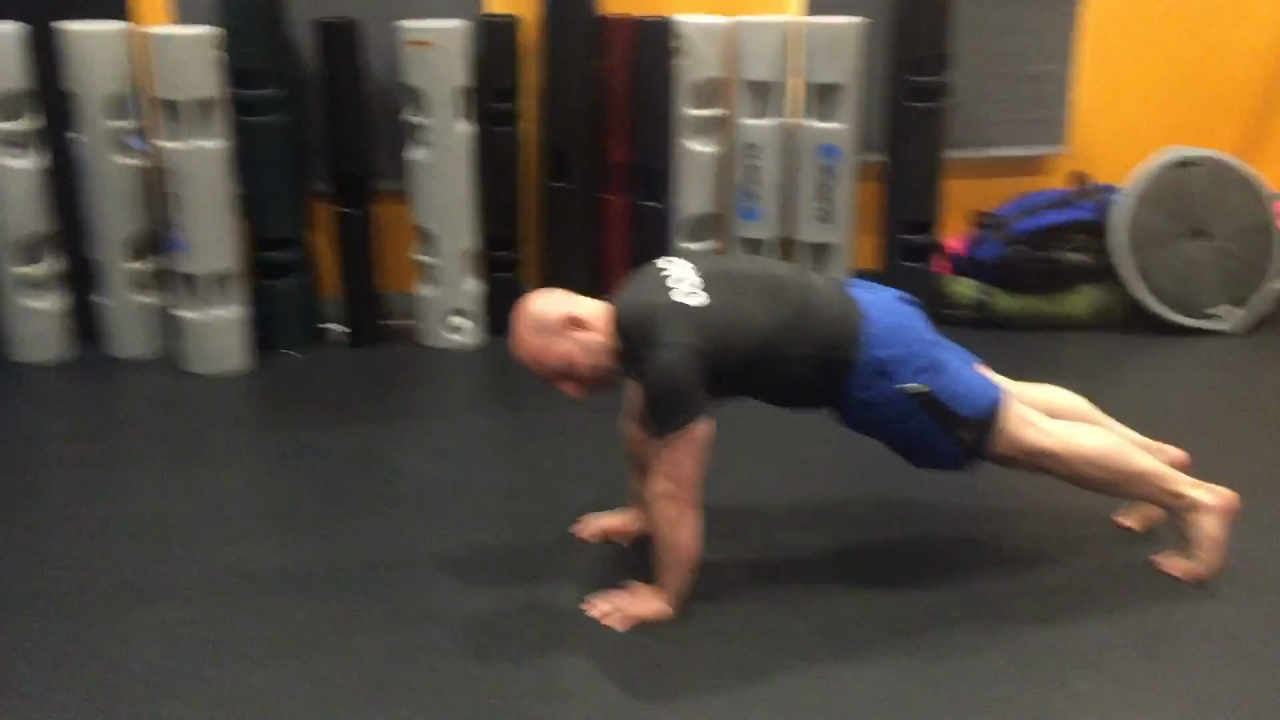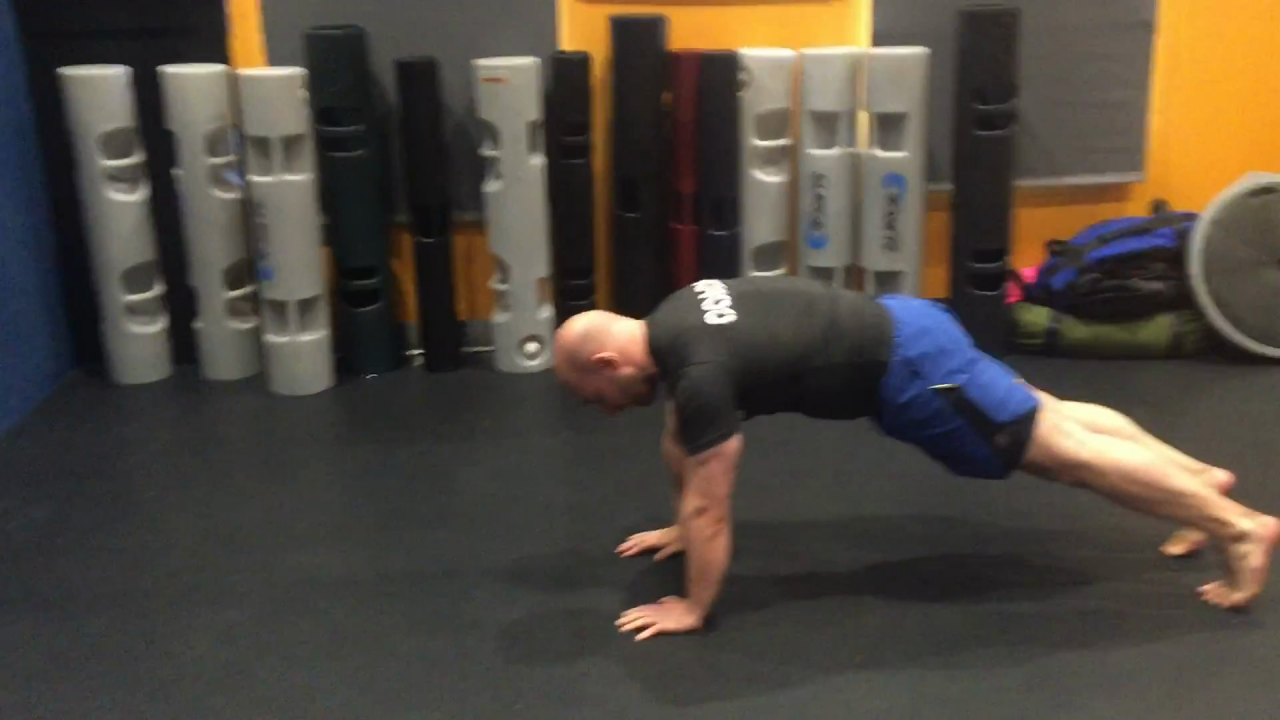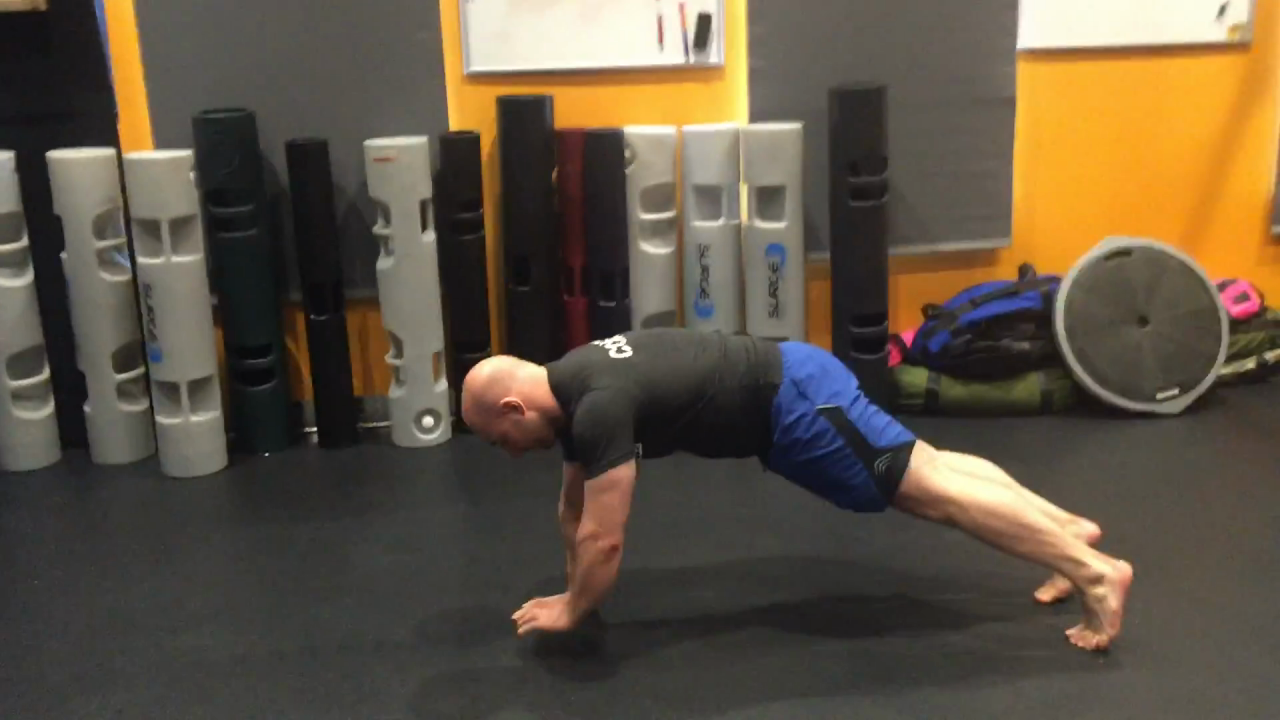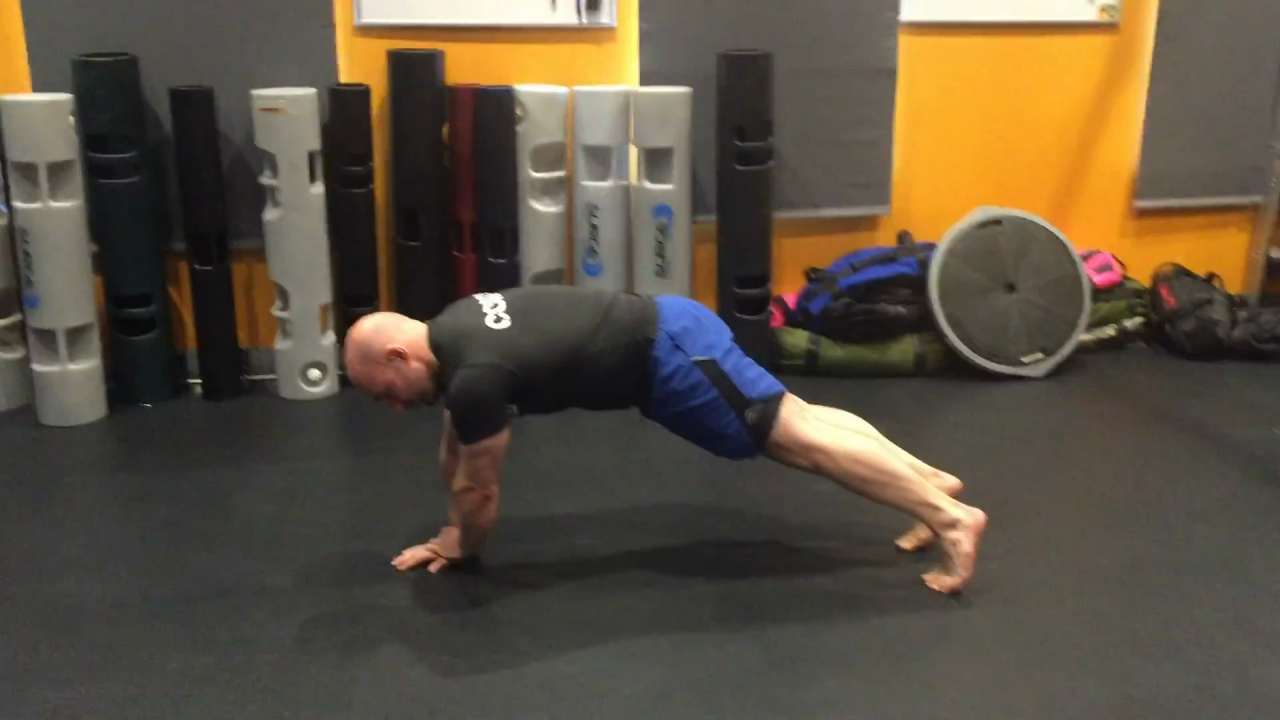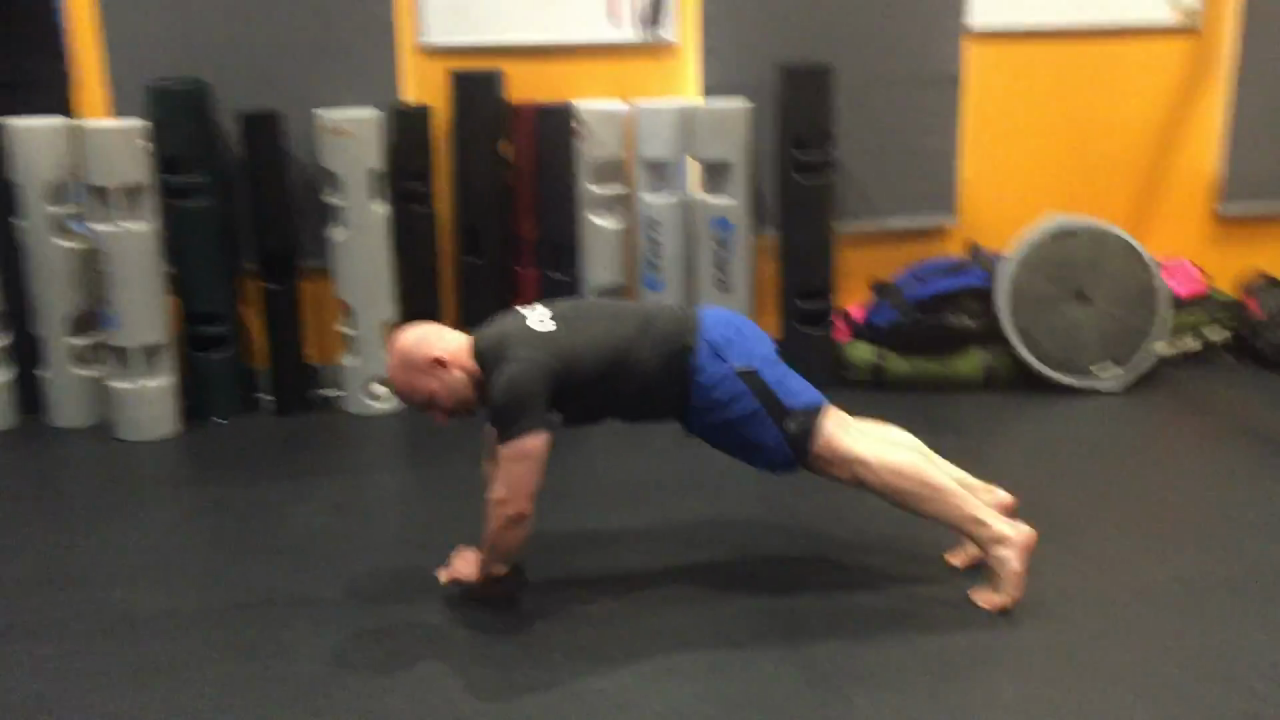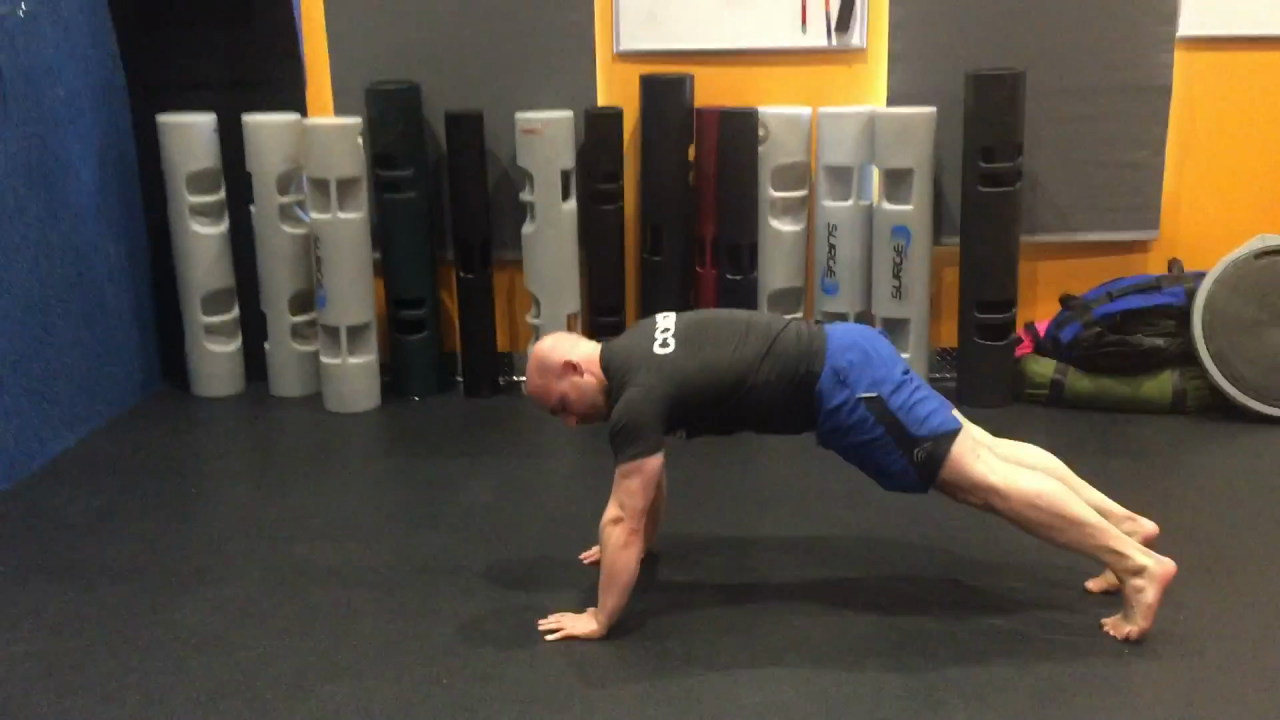
dt=0.5s
person 1, frame 1
left shoulder: (668, 351)
right shoulder: (636, 302)
left elbow: (679, 490)
right elbow: (641, 423)
left wrist: (665, 596)
right wrist: (639, 511)
left hip: (873, 364)
right hip: (862, 313)
left knee: (1023, 437)
right knee: (1006, 398)
left ankle: (1195, 500)
right ankle: (1155, 453)
person 1, frame 2
left shoulder: (699, 371)
right shoulder: (671, 325)
left elbow: (709, 505)
right elbow: (679, 445)
left wrist: (693, 609)
right wrist: (679, 528)
left hip: (906, 369)
right hip: (898, 327)
left knee: (1061, 450)
right knee: (1049, 415)
right ankle: (1203, 476)
person 1, frame 3
left shoulder: (599, 406)
right shoulder: (568, 390)
left elbow: (604, 538)
right elbow: (573, 507)
left wrist: (573, 612)
right wrist: (570, 587)
left hip: (794, 401)
right hip: (785, 390)
left knee: (930, 488)
right knee: (926, 465)
left ankle: (1096, 572)
right ankle: (1072, 528)
person 1, frame 4
left shoulder: (475, 373)
right shoulder: (451, 334)
left elbow: (478, 488)
right elbow: (457, 451)
left wrist: (462, 544)
right wrist: (455, 531)
left hip: (668, 357)
right hip: (663, 332)
left knee: (797, 436)
right knee: (797, 421)
left ankle: (951, 517)
right ankle: (934, 484)
person 1, frame 5
left shoulder: (515, 376)
right shoulder: (498, 349)
left elbow: (515, 502)
right elbow: (504, 476)
left wrist: (487, 561)
right wrist: (495, 546)
left hip: (712, 364)
right hip: (709, 350)
left knee: (841, 448)
right knee: (845, 433)
left ankle: (999, 535)
right ankle: (982, 498)
person 1, frame 6
left shoulder: (636, 393)
right shoulder: (631, 352)
left elbow: (623, 514)
right elbow: (649, 476)
left wrist: (599, 619)
right wrist: (636, 543)
left hip: (841, 385)
right hip: (843, 354)
left knee: (977, 474)
right knee: (981, 448)
left ankle: (1136, 566)
right ankle: (1128, 525)
